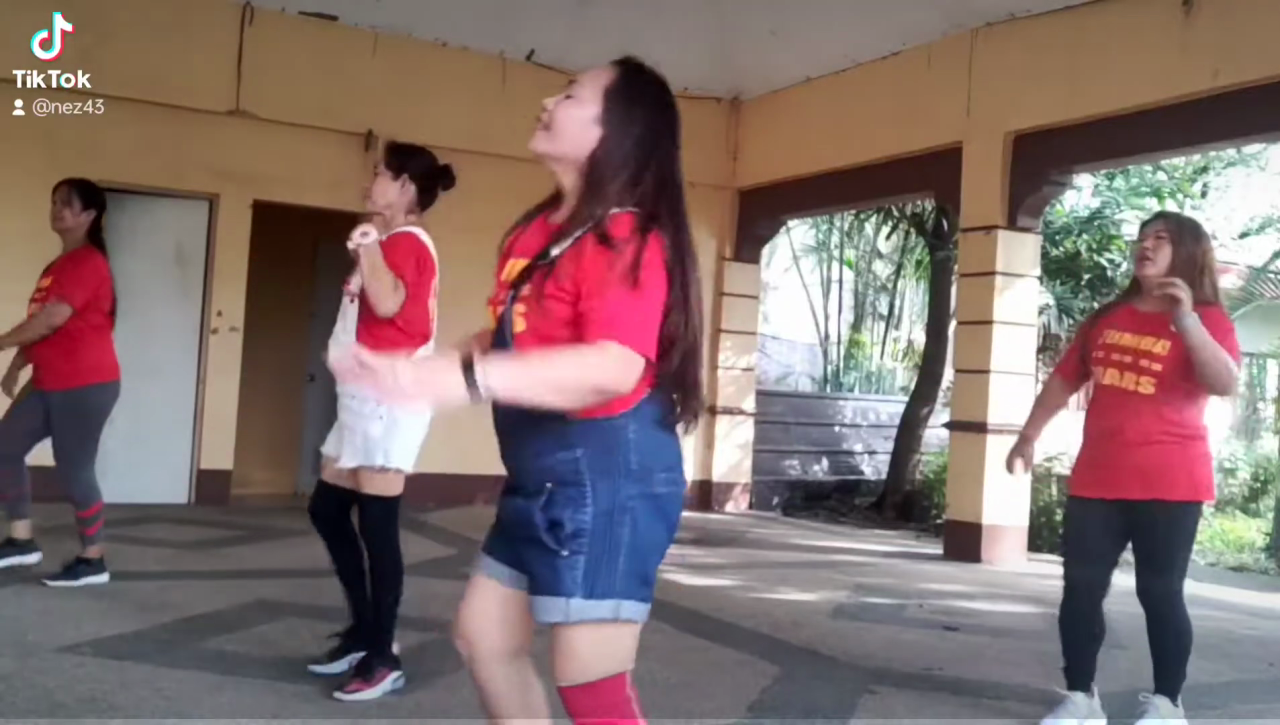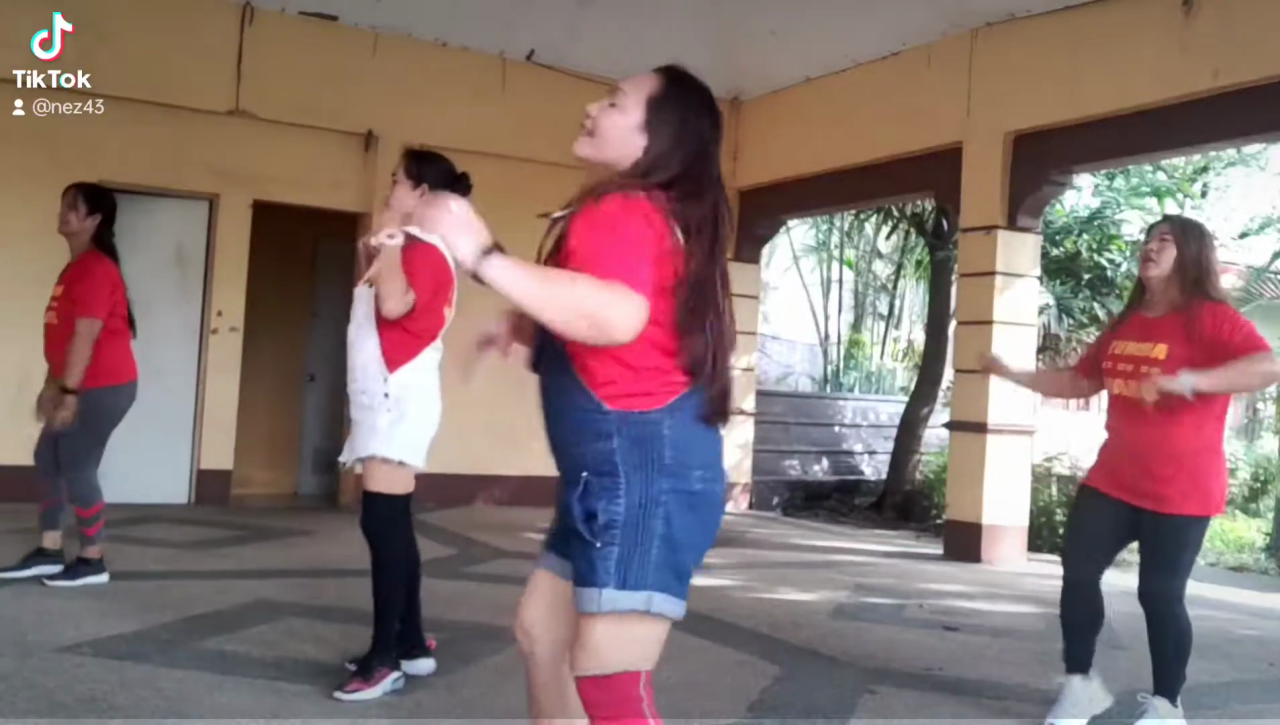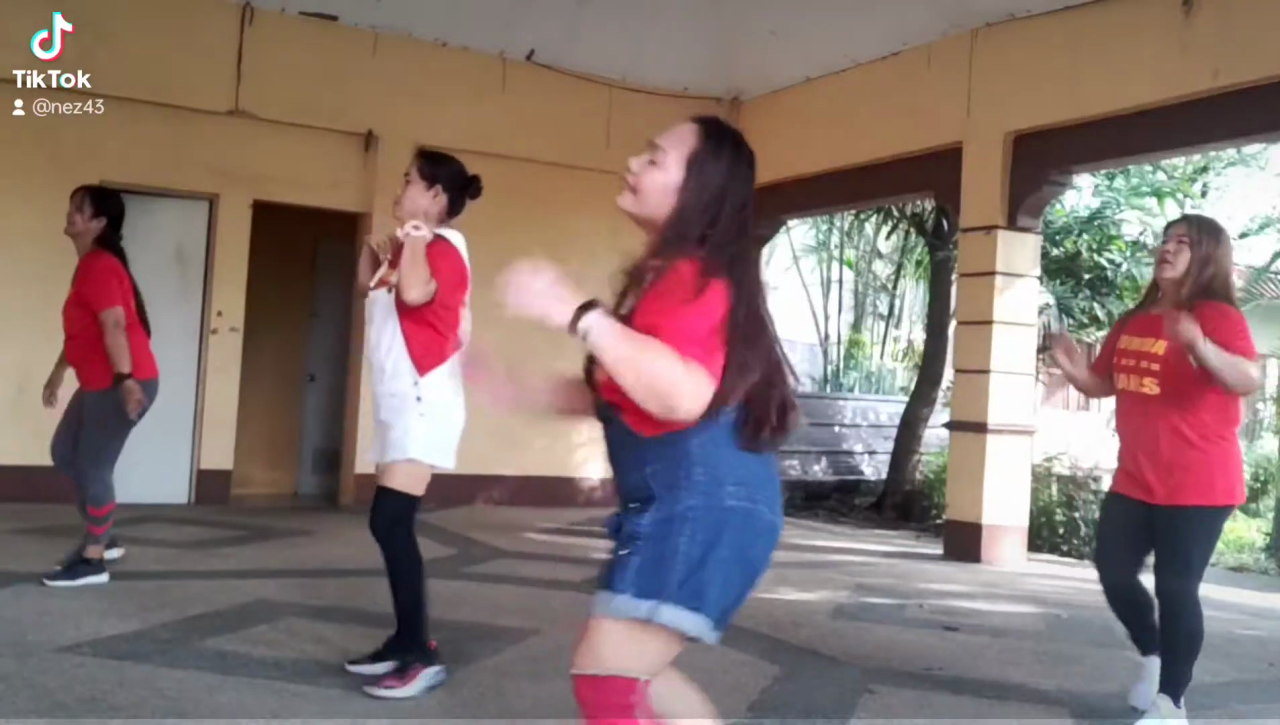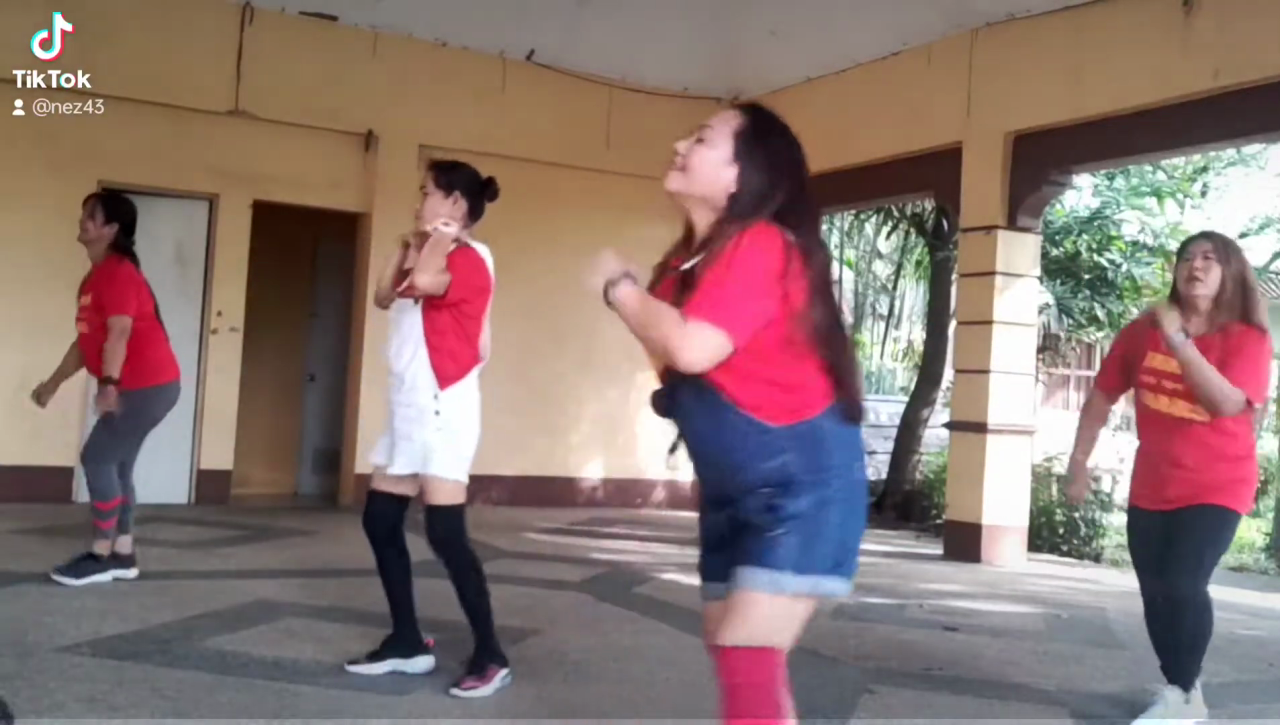
dt=0.2s
person 1, frame 1
left shoulder: (622, 237)
right shoulder: (540, 228)
left elbow: (614, 365)
right elbow: (509, 337)
left wrist: (465, 379)
right wrist: (412, 371)
left hip: (604, 486)
right hip: (546, 487)
right knee: (483, 636)
person 1, frame 2
left shoulder: (628, 212)
right shoulder: (642, 221)
left elbow: (612, 318)
left wrist: (484, 256)
right wrist: (516, 329)
left hip: (652, 482)
right hip: (612, 481)
right knee: (539, 633)
person 1, frame 3
left shoulder: (690, 277)
right shoulder: (660, 274)
left elbow: (683, 395)
right elbow: (608, 391)
left wrist: (579, 314)
right wrist: (521, 391)
left hip: (695, 508)
right hip: (673, 510)
person 1, frame 4
left shoulder: (759, 243)
right shoulder: (691, 258)
left elbow: (691, 348)
left wrist: (619, 287)
left hip: (800, 487)
right hip: (733, 492)
left knee: (745, 656)
right knee: (734, 654)
person 2, frame 1
left shoulder: (407, 243)
right shoulder: (389, 242)
left elbow: (386, 302)
left wrist: (367, 244)
right wrist: (364, 248)
left hip: (389, 402)
right hip: (365, 401)
left knee: (376, 527)
right knee: (326, 510)
left ankle: (382, 660)
right ankle: (366, 631)
person 2, frame 2
left shoulder: (423, 249)
right shoulder: (401, 246)
left elbow: (393, 305)
right elbow: (370, 302)
left wrist: (388, 246)
right wrist: (370, 255)
left hip: (398, 400)
right hip: (379, 401)
left knee: (381, 524)
right knee: (388, 525)
left ankle: (386, 657)
right ankle: (411, 643)
person 2, frame 3
left shoulder: (443, 248)
right shoulder: (409, 250)
left elbow: (415, 292)
right elbow: (367, 290)
left wrist: (414, 240)
right wrist: (374, 251)
left hip: (426, 402)
right hip: (398, 401)
left knee: (392, 522)
right knee: (391, 522)
left ankle: (420, 656)
right ankle: (410, 643)
person 2, frame 4
left shoulder: (467, 258)
right shoulder: (431, 259)
left elbow: (429, 283)
right elbow: (383, 297)
left wrist: (442, 238)
right wrist: (404, 251)
left hip: (442, 411)
right hip: (409, 412)
left knee: (445, 534)
right knee: (379, 519)
left ankle: (490, 655)
right ankle: (408, 641)
person 3, frame 1
left shoulder: (1205, 320)
right shoulder: (1106, 319)
left elbow: (1224, 382)
right elbow: (1065, 378)
left wrist: (1187, 319)
right wrist: (1029, 433)
left hip: (1170, 483)
right hip: (1098, 479)
left knee: (1160, 592)
right knee: (1081, 586)
person 3, frame 2
left shoulder: (1212, 318)
right shoulder: (1121, 327)
right elbow: (1076, 383)
left wrist: (1187, 379)
right wrist: (1016, 374)
left hip: (1183, 487)
right hip: (1114, 478)
left knee: (1160, 593)
right knee: (1079, 571)
right ankle: (1080, 682)
person 3, frame 3
left shoulder: (1219, 317)
right shoulder: (1134, 323)
left elbow: (1250, 381)
right elbow: (1099, 384)
left wrist: (1203, 347)
right wrist: (1071, 363)
left hip: (1198, 483)
right hip: (1135, 477)
left knee: (1176, 587)
right knee: (1113, 573)
right ankle: (1155, 660)
person 3, frame 4
left shoulder: (1248, 340)
right shoulder: (1143, 330)
left elbow: (1229, 404)
right elbow: (1103, 392)
left wrist: (1181, 343)
right wrist: (1080, 460)
left hip: (1218, 488)
right hip: (1153, 489)
left knee: (1186, 583)
right knee: (1157, 592)
person 4, frame 1
left shoulder: (87, 263)
right shoulder: (58, 265)
left elbow: (50, 318)
right elbow: (42, 324)
left hip: (86, 385)
right hip: (48, 382)
left knee: (74, 469)
left ankle: (92, 561)
person 4, frame 2
left shoulder: (94, 268)
right shoulder: (76, 268)
left elbow: (86, 334)
left wrist: (68, 394)
right wrist: (51, 388)
left hip: (104, 387)
right hip: (81, 386)
left knee: (77, 468)
right knee: (48, 462)
left ankle: (92, 561)
right ankle: (48, 552)
person 4, frame 3
left shoulder: (99, 266)
right shoulder: (91, 267)
left elbow: (114, 325)
right elbow: (80, 330)
left wrist: (124, 379)
right wrist: (57, 372)
left hip: (123, 385)
right hip: (99, 384)
left knee: (92, 466)
right knee: (65, 453)
left ankle: (93, 561)
right ankle: (98, 540)
person 4, frame 4
left shoulder: (119, 272)
right shoulder: (94, 279)
left elbow: (120, 332)
right elbow: (85, 339)
left wrist: (110, 384)
right wrist: (54, 381)
left hip: (149, 385)
right hip: (128, 386)
left knee: (97, 460)
right knee: (113, 466)
left ankle: (103, 555)
right ankle: (120, 556)
